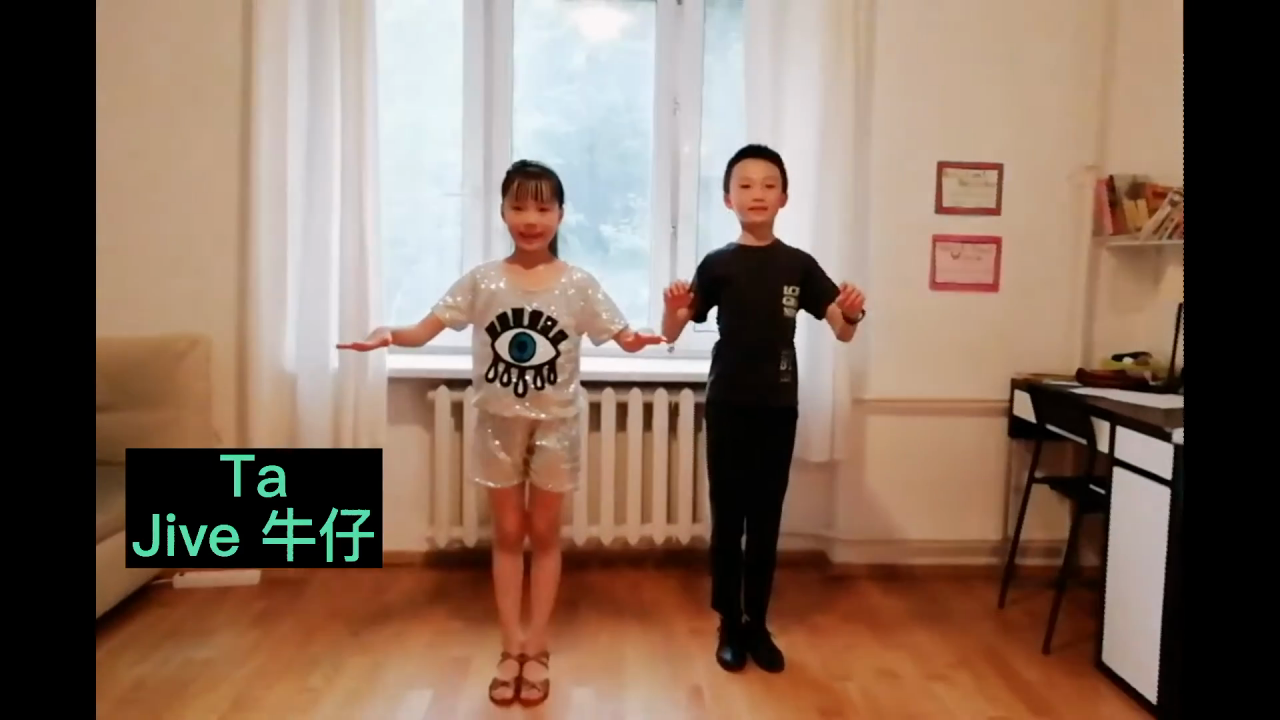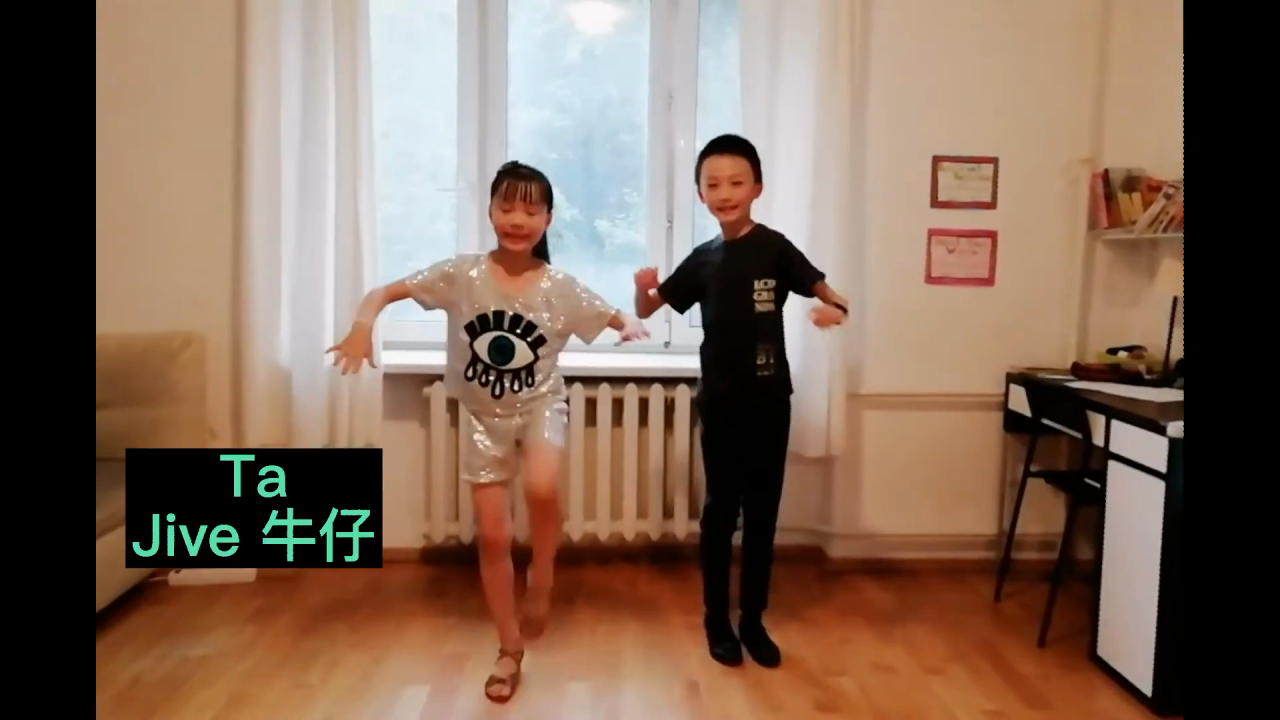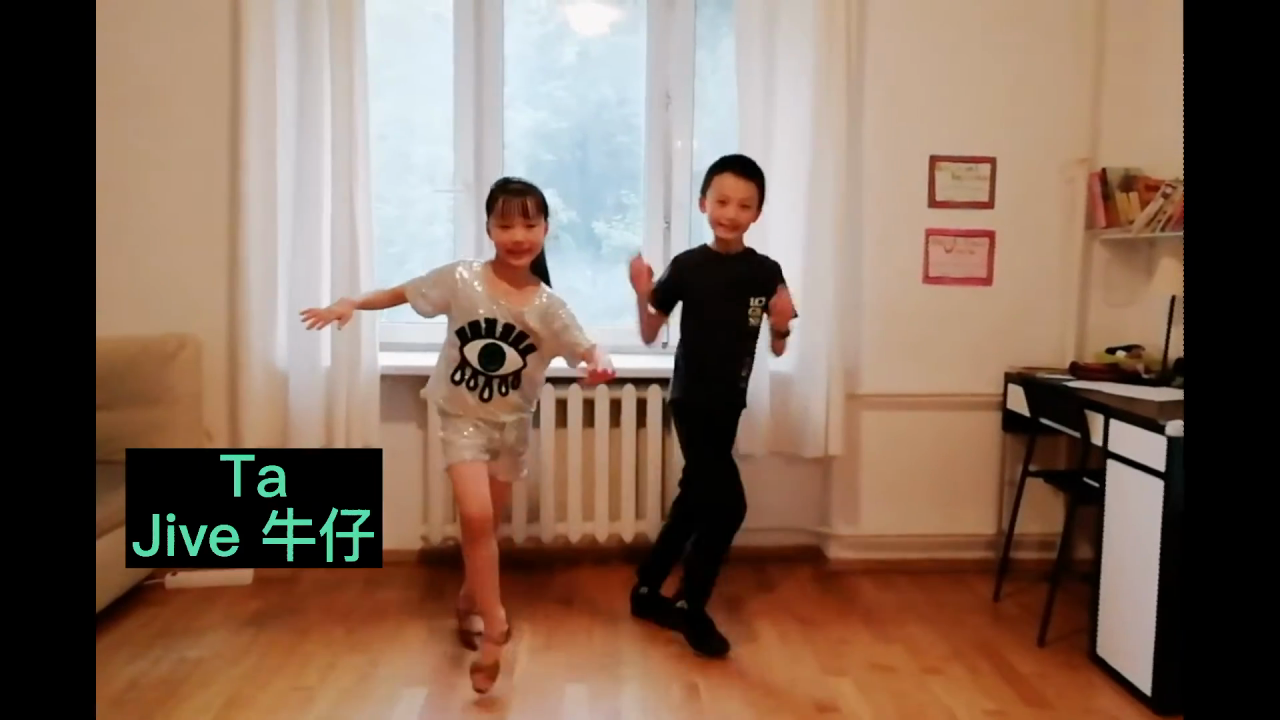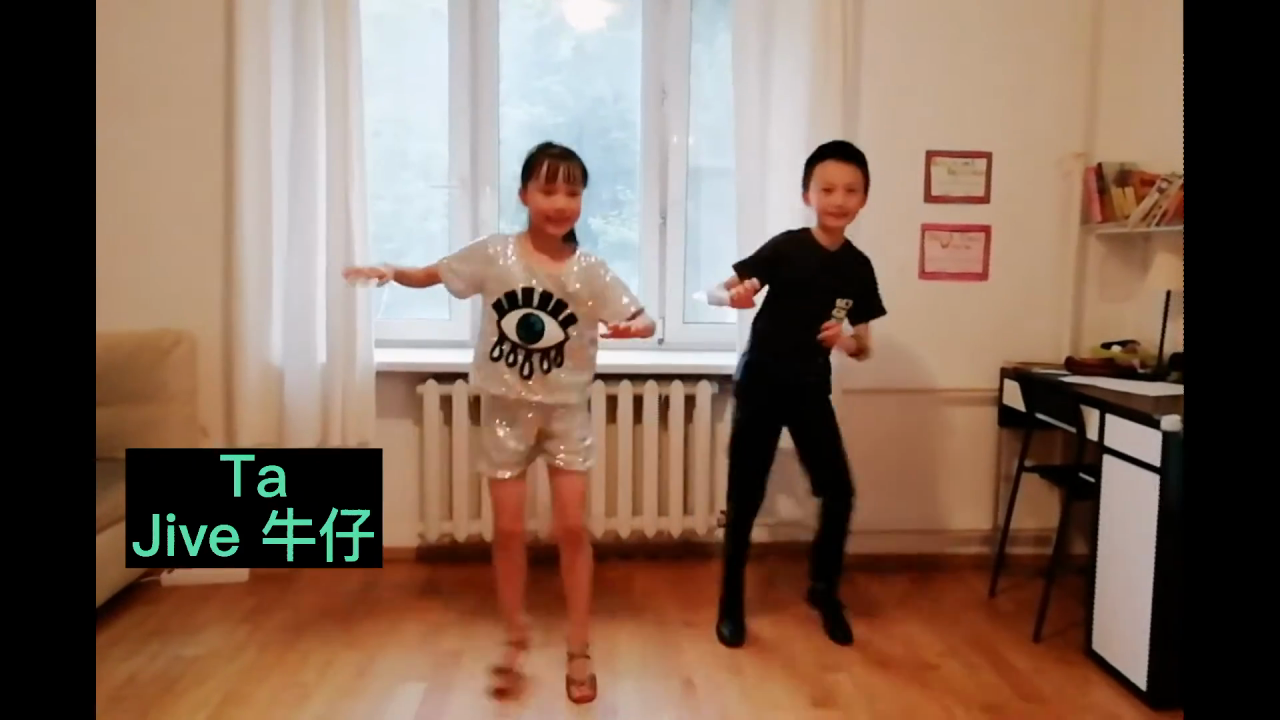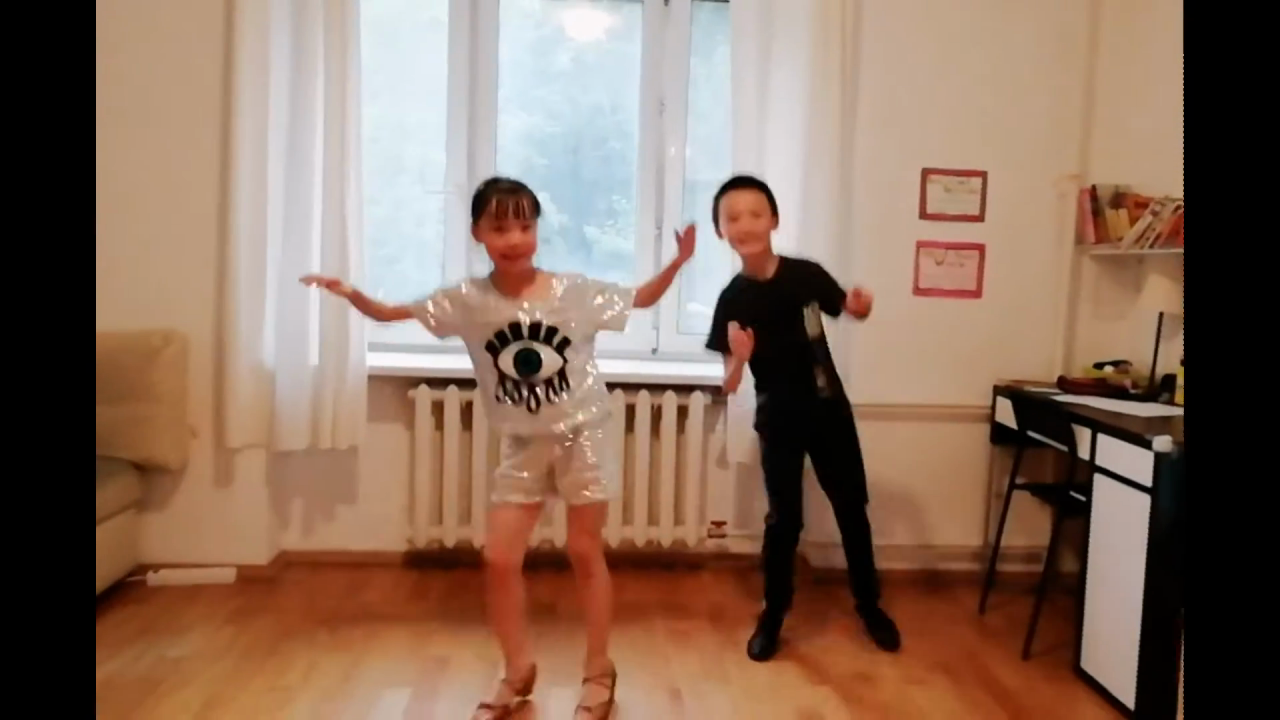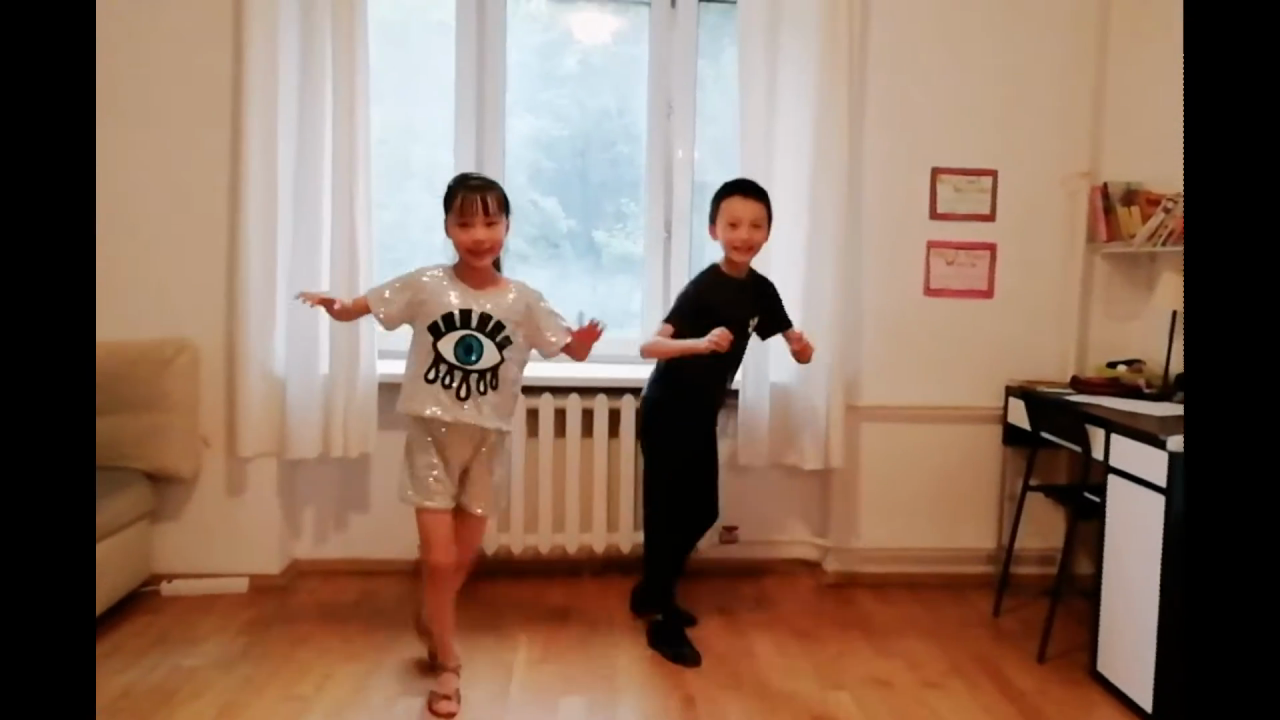
dt=0.7s
person 1, frame 1
left shoulder: (579, 284)
right shoulder: (481, 281)
left elbow: (623, 337)
right elbow: (424, 331)
left wrist: (640, 340)
right wrist: (388, 334)
left hip: (555, 423)
right hip: (499, 423)
left knee: (545, 534)
right knee: (508, 535)
left ankle: (537, 649)
right ankle: (511, 648)
person 1, frame 2
left shoulder: (560, 287)
right shoulder: (460, 274)
left elbow: (617, 318)
right elbow: (385, 291)
left wrist: (634, 325)
right wrist: (362, 324)
left hip: (538, 406)
right hip: (484, 419)
left knee: (544, 491)
right knee: (492, 538)
left ankle: (540, 584)
right ankle: (508, 647)
person 1, frame 3
left shoulder: (550, 308)
right shoulder: (458, 278)
left elbow: (587, 357)
right elbow: (399, 293)
left wrist: (599, 369)
right wrist: (349, 304)
left hip: (512, 423)
right hip: (461, 418)
left knee: (488, 525)
right knee: (476, 517)
left ankle: (469, 604)
right ankle: (493, 619)
person 1, frame 4
left shoulder: (592, 272)
right shoulder: (494, 254)
left elbow: (644, 322)
right elbow: (430, 275)
left wrist: (630, 328)
right wrist: (388, 270)
left hip: (565, 409)
right hip: (505, 407)
left knee: (572, 528)
right knee: (510, 531)
left ankle: (579, 650)
right ankle: (514, 641)
person 1, frame 5
left shoulder: (573, 289)
right shoulder: (467, 298)
left elbow: (638, 300)
right elbow: (394, 313)
left wrist: (673, 269)
right wrist: (350, 293)
left hip: (580, 431)
right hip: (521, 438)
left knee: (586, 557)
right knee: (500, 560)
left ankle: (599, 674)
right ankle: (518, 673)
person 1, frame 6
left shoulder: (523, 300)
right shoulder: (424, 285)
left elbow: (572, 349)
right elbow: (356, 307)
left wrist: (584, 340)
right wrist: (331, 304)
left hip: (487, 438)
right hip: (430, 432)
left knee: (462, 558)
right knee: (437, 563)
left ankle: (431, 615)
right ankle: (446, 664)
person 2, frame 1
left shoulder: (799, 265)
right shoulder: (718, 264)
left elbow: (843, 330)
right elbow: (672, 334)
left wrist: (852, 311)
right wrist: (673, 310)
left hip: (778, 407)
right hip: (728, 405)
left knee: (766, 519)
right knee: (728, 518)
left ankle: (757, 624)
right ankle: (730, 626)
person 2, frame 2
left shoulder: (775, 248)
right shoulder: (702, 260)
left elbow: (824, 291)
right elbow: (647, 309)
left wrist: (835, 309)
right wrist: (644, 290)
left hip: (769, 399)
right hip: (719, 401)
left knee: (762, 512)
right knee: (721, 510)
left ankle: (753, 620)
right ankle: (717, 619)
person 2, frame 3
left shoulder: (765, 271)
right shoulder: (688, 265)
left elbow: (779, 342)
right elbow: (649, 334)
left wrist: (784, 323)
right wrist: (644, 296)
left hip: (729, 403)
right hip: (692, 401)
left knee: (698, 500)
right knee: (726, 502)
left ankle: (649, 587)
right ankle: (689, 605)
person 2, frame 4
left shoulder: (859, 269)
right shoulder: (785, 249)
left elbow: (864, 346)
right elbow: (716, 292)
left wrist: (851, 339)
right wrist: (735, 295)
left hip: (811, 389)
right hip: (760, 383)
left knee: (838, 488)
right knee: (746, 492)
left ankle: (825, 589)
right ankle: (732, 597)
person 2, frame 5
left shoulder: (807, 274)
right shoulder: (733, 301)
left elbow: (859, 308)
right elbow: (728, 384)
left wrist: (858, 306)
right wrist: (738, 360)
left hip: (829, 413)
right hip: (778, 421)
left knee: (852, 511)
right knee: (784, 519)
left ankle: (870, 602)
right ankle: (772, 614)
person 2, frame 6
left shoulder: (761, 291)
right shoulder: (704, 288)
left elbow: (793, 344)
right elbow: (649, 346)
left wrist: (802, 347)
right wrist: (702, 343)
left hip: (702, 413)
right hip: (665, 411)
left knee: (702, 511)
right knee: (666, 513)
left ankle: (652, 591)
right ankle: (660, 619)
